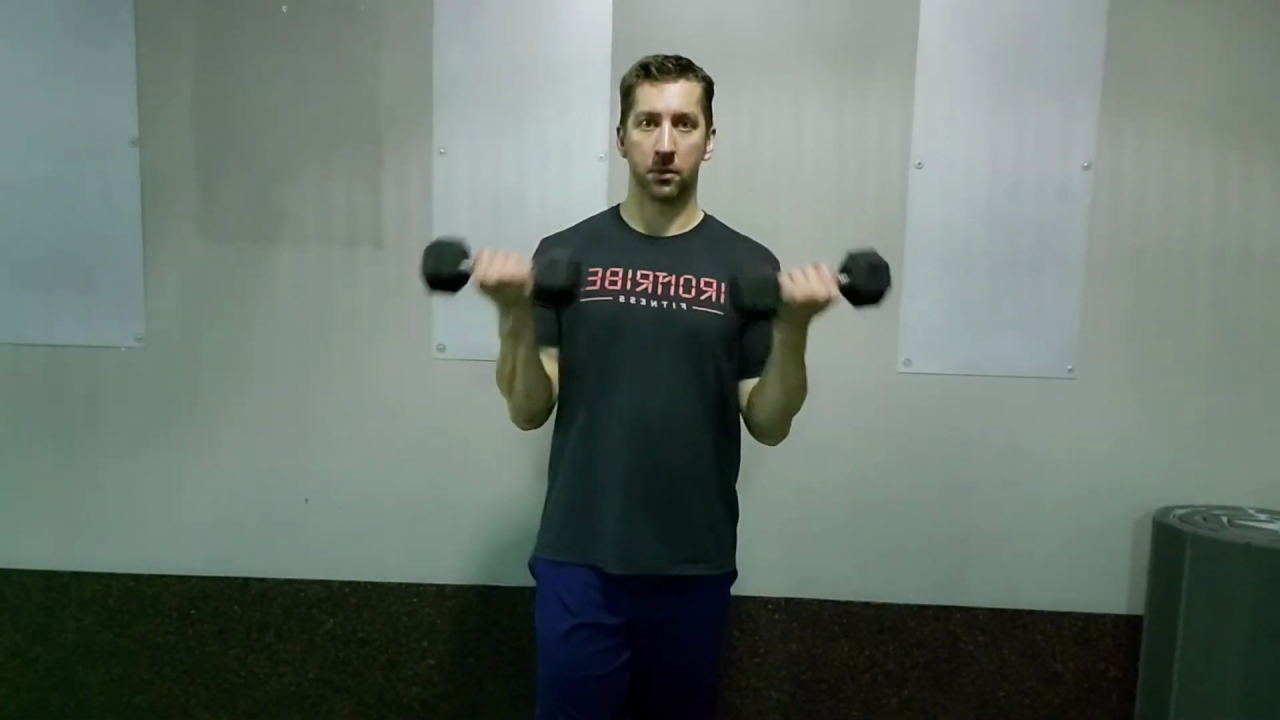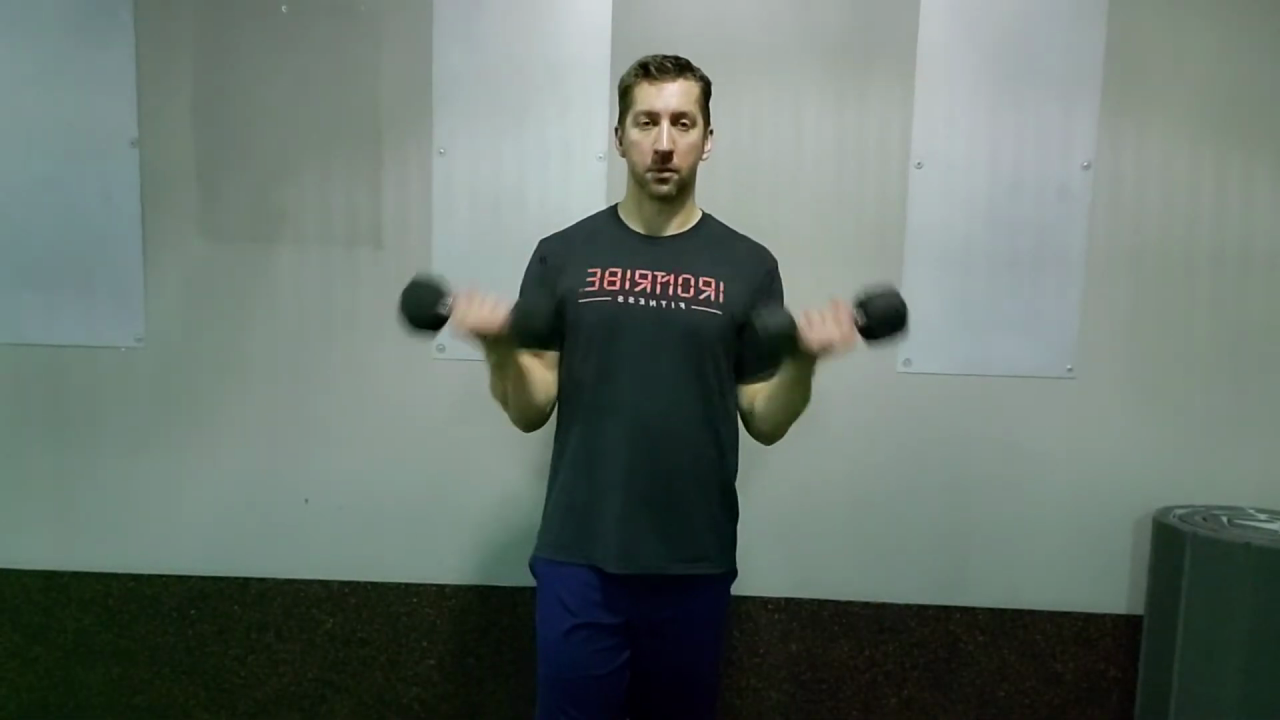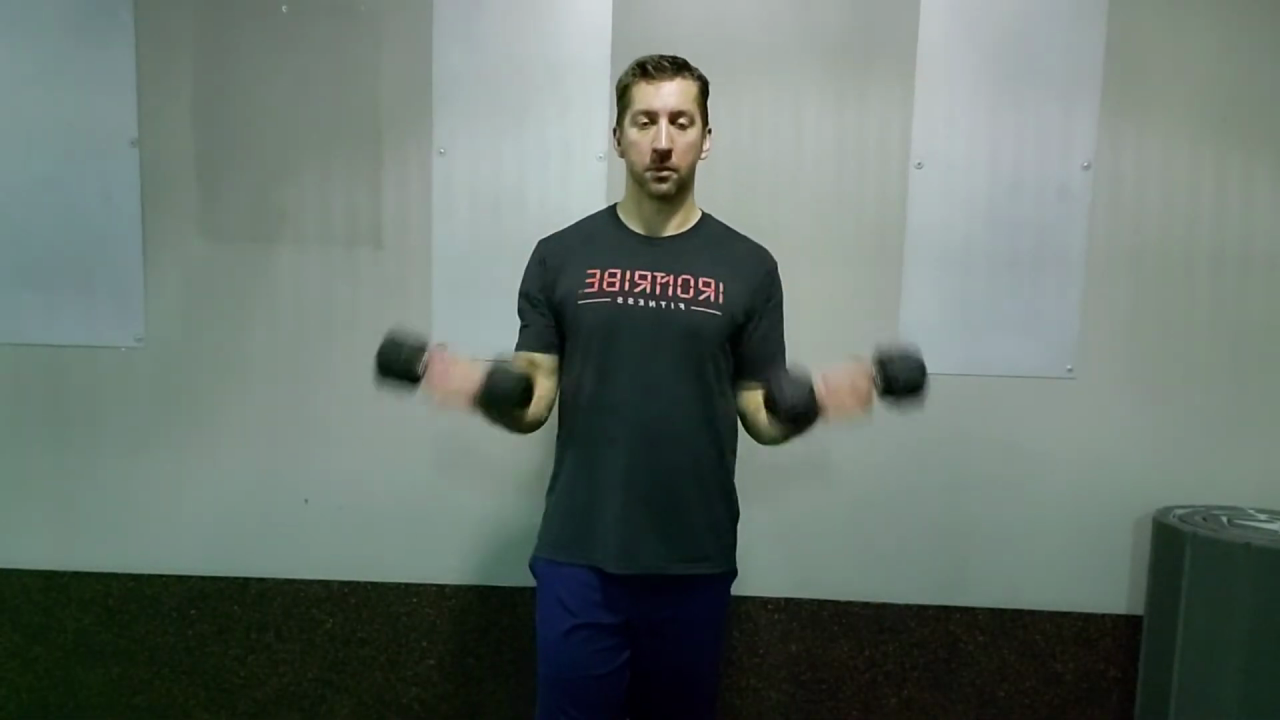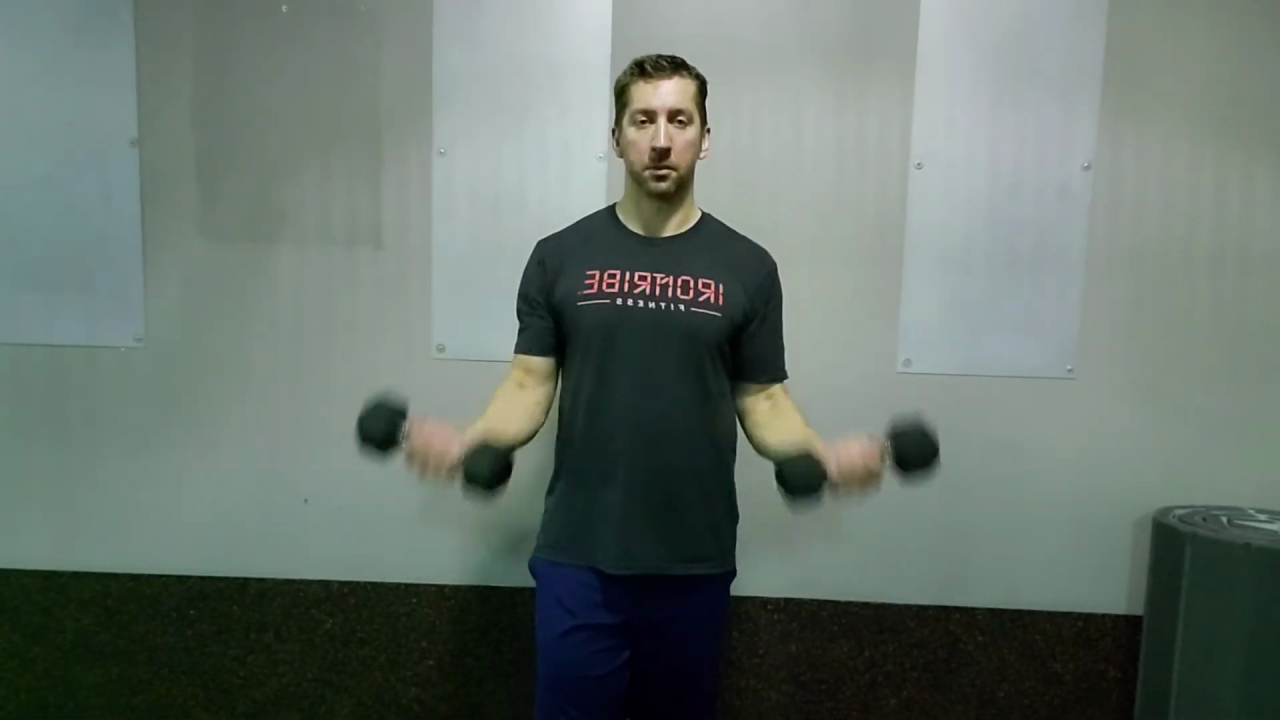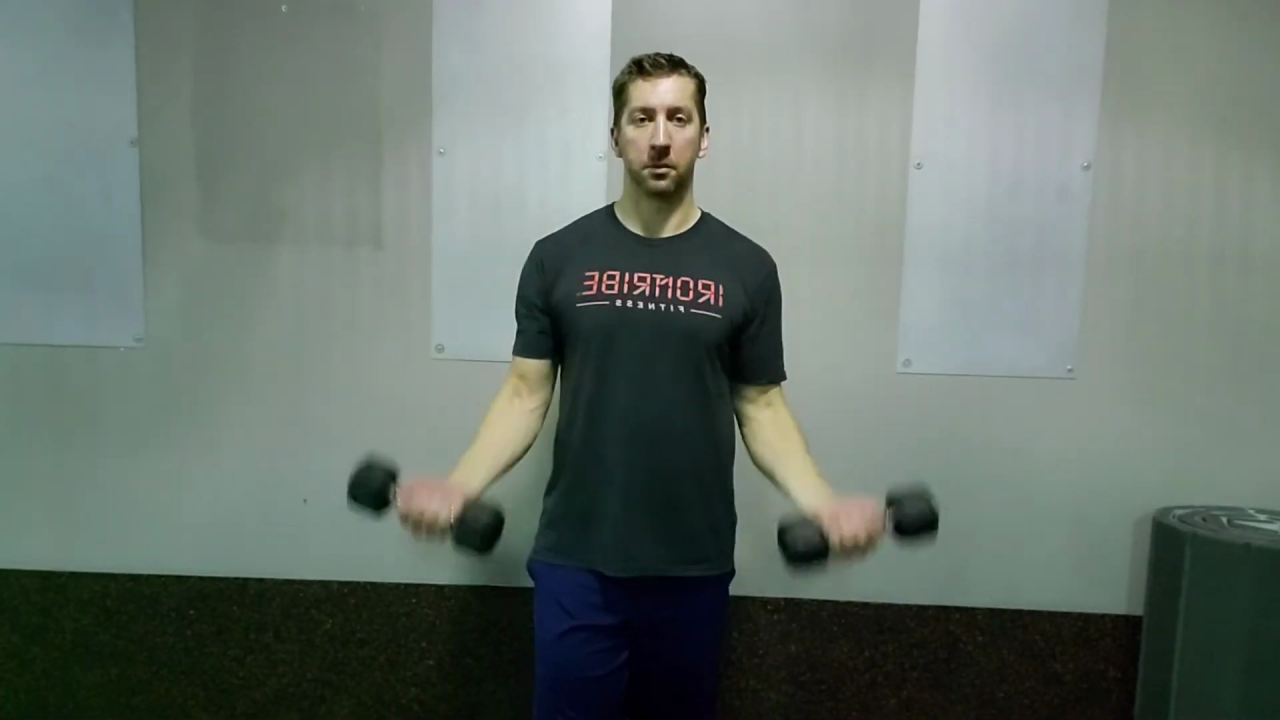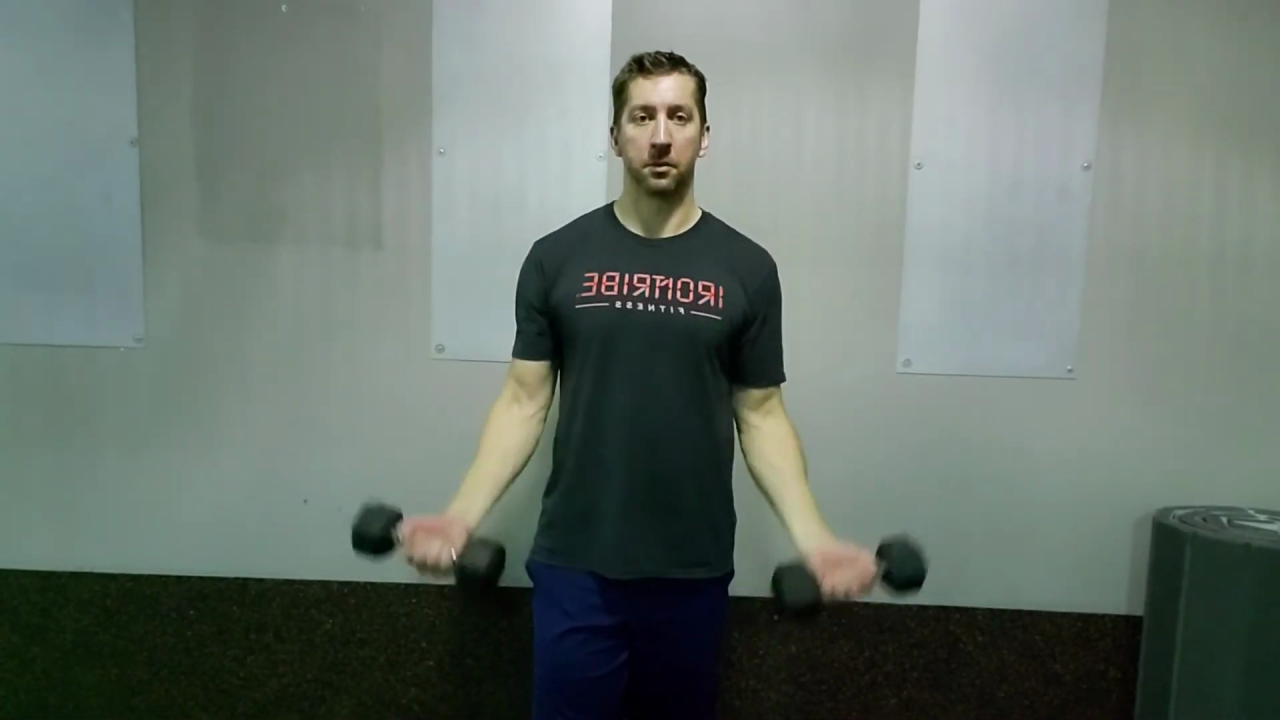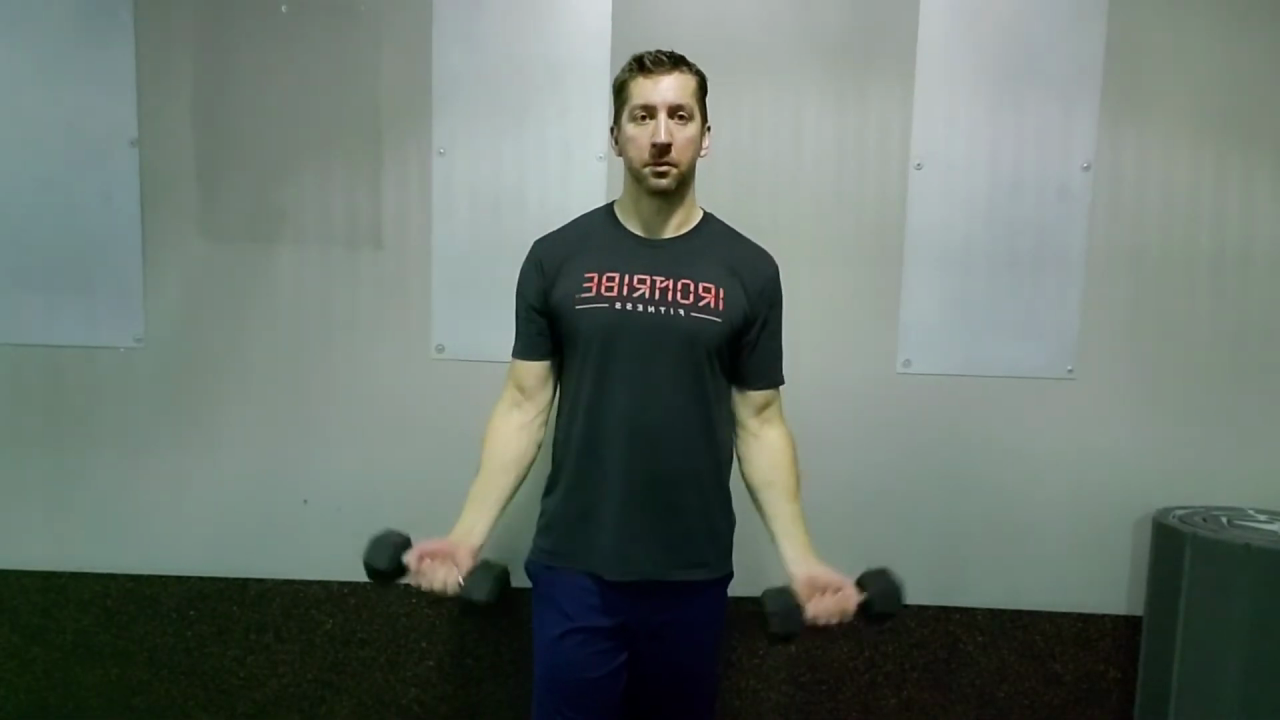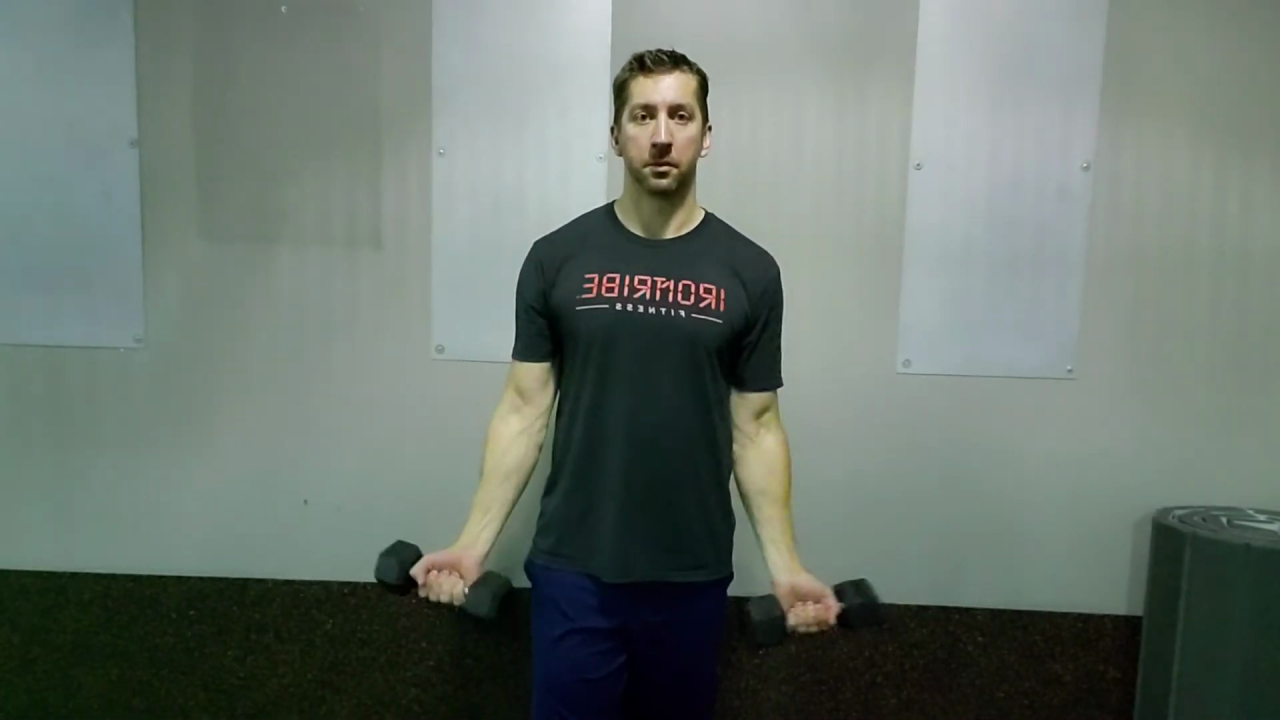
dt=0.1s
person 1, frame 1
left shoulder: (746, 264)
right shoulder: (566, 254)
left elbow: (768, 423)
right elbow: (530, 409)
left wrist: (794, 331)
right wrist: (513, 313)
left hip: (695, 560)
right hip: (580, 554)
person 1, frame 2
left shoulder: (747, 264)
right shoulder: (563, 254)
left elbow: (765, 423)
right elbow: (530, 409)
left wrist: (803, 361)
right wrist: (499, 348)
left hip: (695, 560)
right hip: (580, 554)
person 1, frame 3
left shoulder: (746, 265)
right shoulder: (562, 255)
left elbow: (760, 406)
right elbow: (534, 396)
left wrist: (812, 401)
right wrist: (483, 389)
left hip: (695, 560)
right hip: (579, 555)
person 1, frame 4
left shoulder: (746, 266)
right shoulder: (560, 256)
left elbow: (761, 405)
right elbow: (528, 394)
left wrist: (821, 452)
right wrist: (470, 439)
left hip: (695, 560)
right hip: (579, 556)
person 1, frame 5
left shoulder: (746, 267)
right shoulder: (558, 257)
left elbow: (760, 407)
right elbow: (525, 394)
left wrist: (821, 504)
right wrist: (459, 485)
left hip: (694, 563)
right hip: (576, 560)
person 1, frame 6
left shoulder: (747, 267)
right shoulder: (557, 257)
left elbow: (759, 412)
right elbow: (525, 399)
left wrist: (812, 538)
right wrist: (463, 515)
left hip: (693, 565)
right hip: (575, 561)
person 1, frame 7
left shoulder: (748, 268)
right shoulder: (555, 257)
left elbow: (758, 420)
right elbow: (524, 405)
left wrist: (798, 555)
right wrist: (469, 533)
left hip: (692, 569)
right hip: (574, 563)
person 1, frame 8
left shoulder: (749, 270)
right shoulder: (556, 258)
left elbow: (755, 424)
right elbow: (524, 408)
left wrist: (783, 563)
right wrist: (474, 543)
left hip: (691, 570)
right hip: (575, 564)
